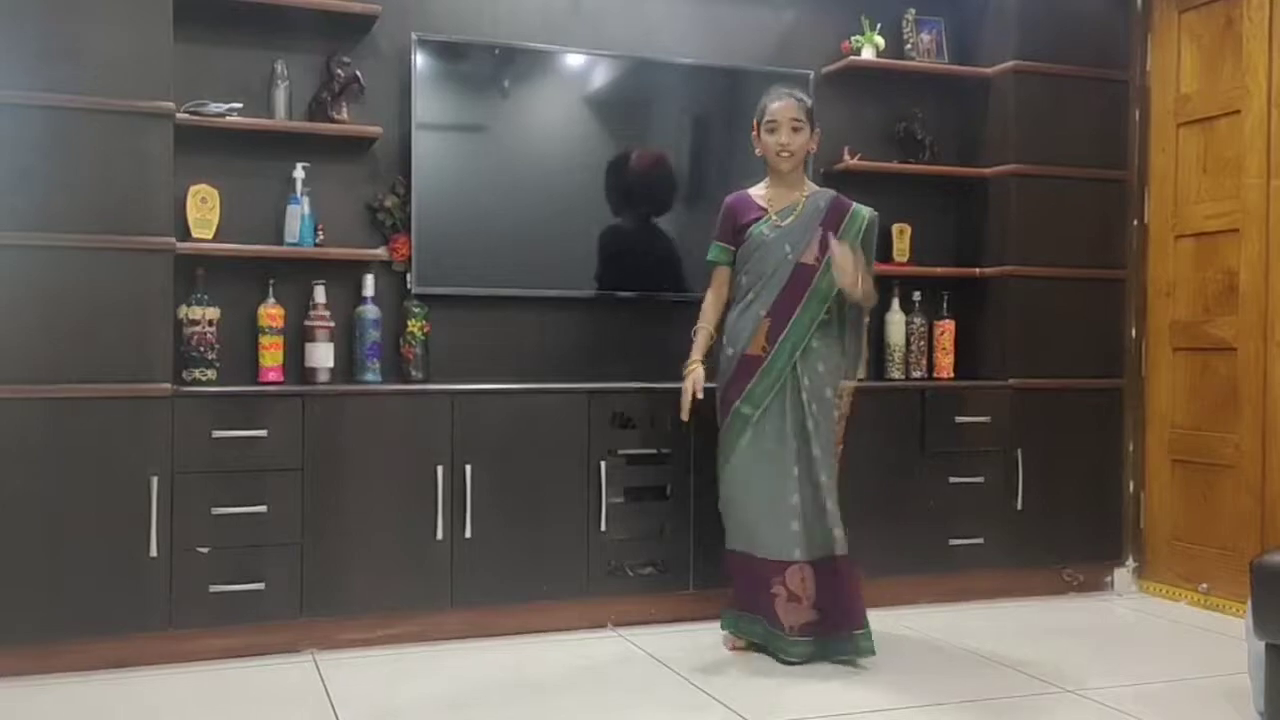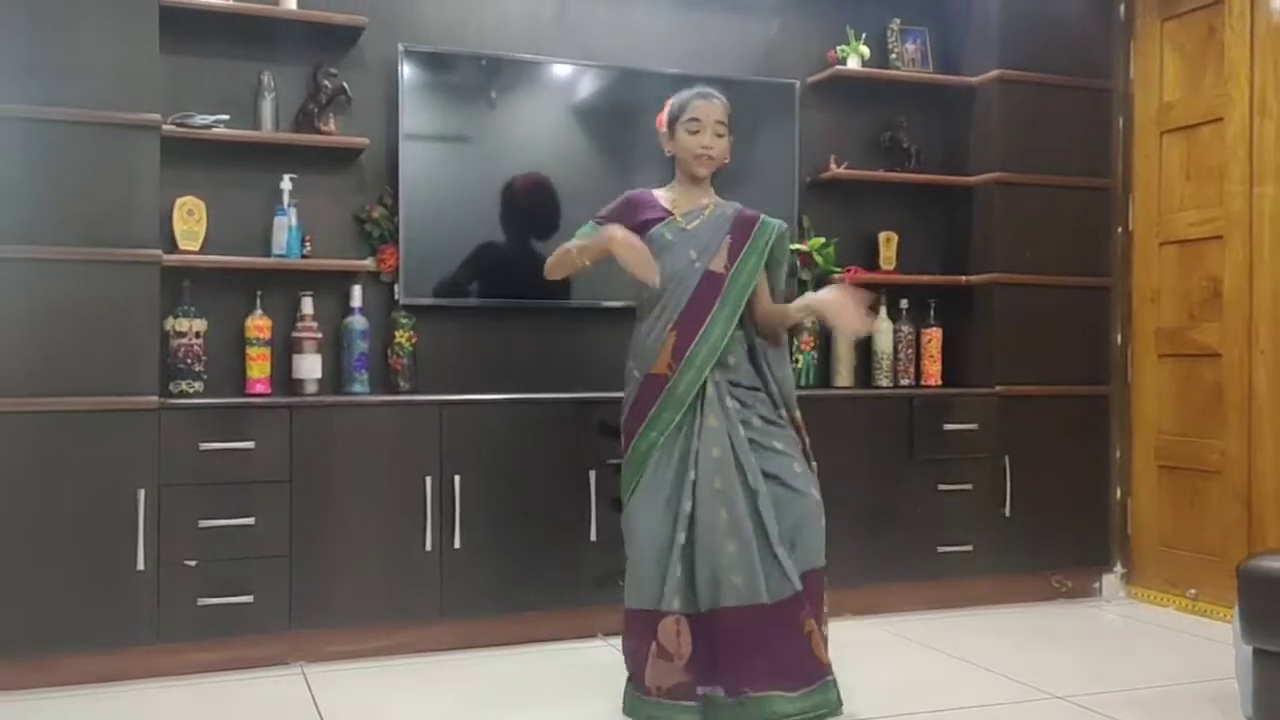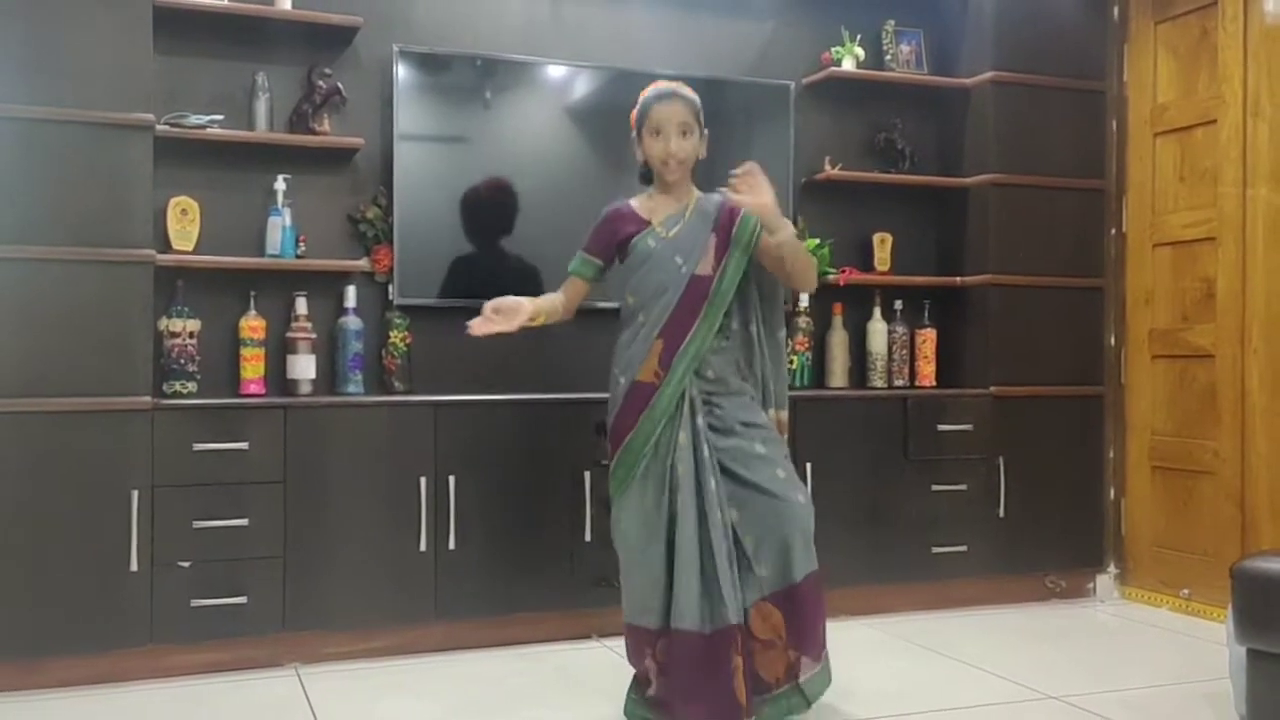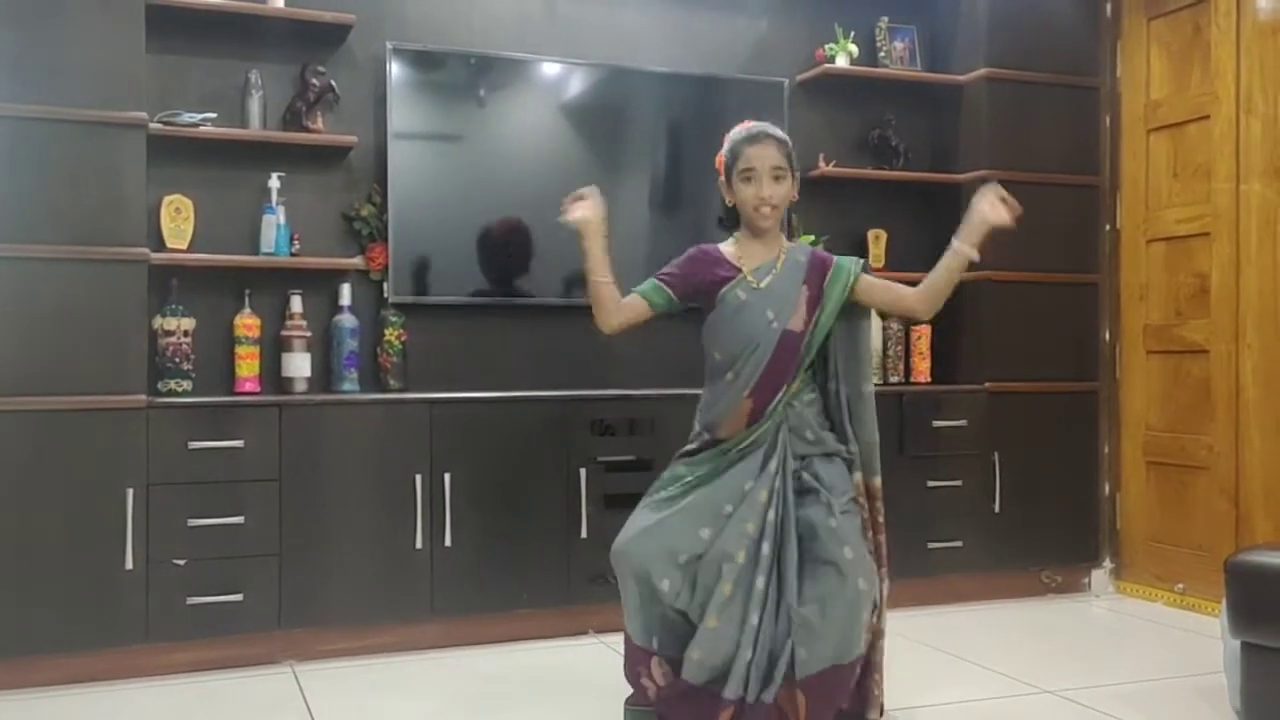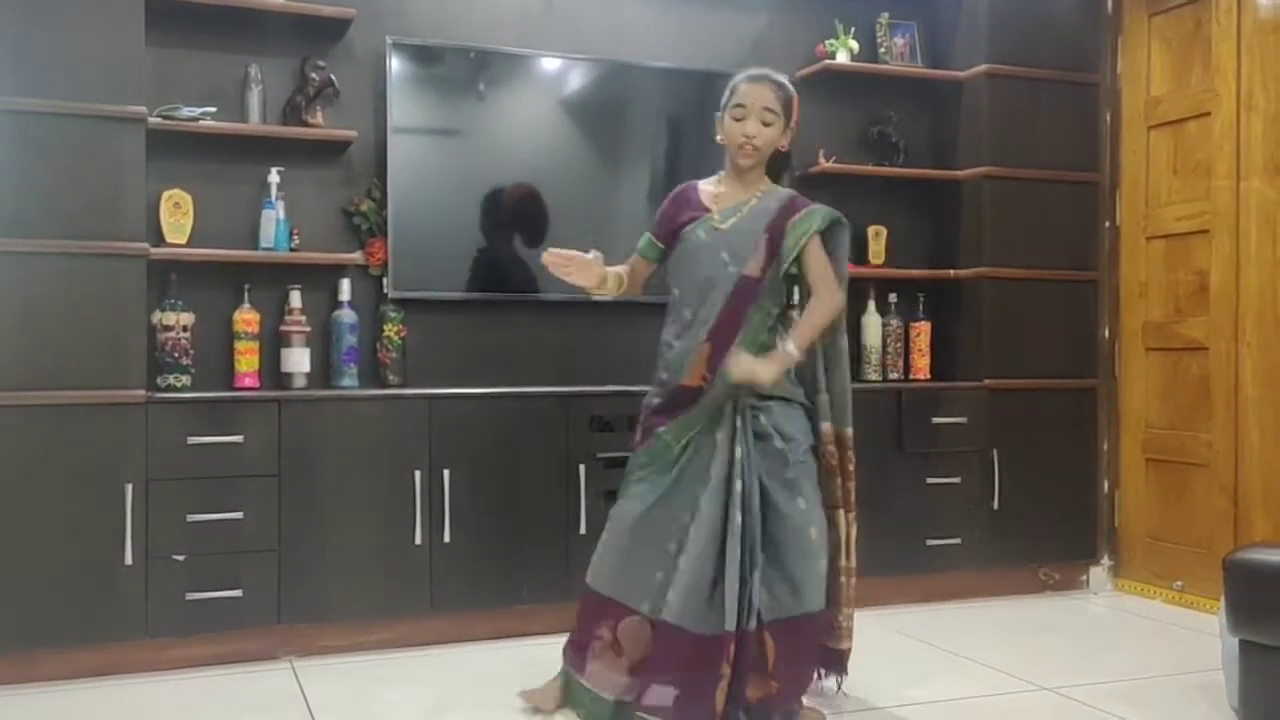
dt=1s
person 1, frame 1
left shoulder: (836, 212)
right shoulder: (738, 207)
left elbow: (867, 295)
right elbow: (718, 292)
left wrist: (854, 280)
right wrist: (696, 360)
left hip: (808, 365)
right hip: (749, 362)
left knee: (803, 485)
right knee: (752, 485)
left ankle: (803, 621)
right ankle: (760, 614)
person 1, frame 2
left shoulder: (747, 227)
right shoulder: (637, 208)
left elbow: (770, 321)
right elbow: (555, 267)
left wrist: (819, 302)
right wrist: (607, 241)
left hip: (734, 389)
right hip: (663, 393)
left knee: (788, 506)
right knee: (664, 528)
person 1, frame 3
left shoulder: (732, 211)
right shoulder: (620, 221)
left elbow: (807, 278)
right elbow: (567, 302)
left wrist: (769, 221)
right wrist: (526, 308)
left hip: (726, 395)
right hip: (651, 401)
left knee: (778, 508)
right knee: (661, 533)
person 1, frame 4
left shoulder: (821, 270)
right shoulder: (704, 266)
left elbow: (920, 304)
right elbow: (612, 319)
left wrist: (971, 231)
right wrist: (594, 236)
left hip: (804, 452)
right hip: (724, 454)
left knee: (843, 585)
right knee: (643, 555)
person 1, frame 5
left shoulder: (794, 216)
right shoulder: (684, 203)
left elbow: (831, 295)
right elbow: (630, 280)
left wrist: (779, 362)
right wrist: (591, 273)
left hip: (763, 404)
right hip: (681, 397)
left knee: (782, 539)
right knee: (649, 526)
